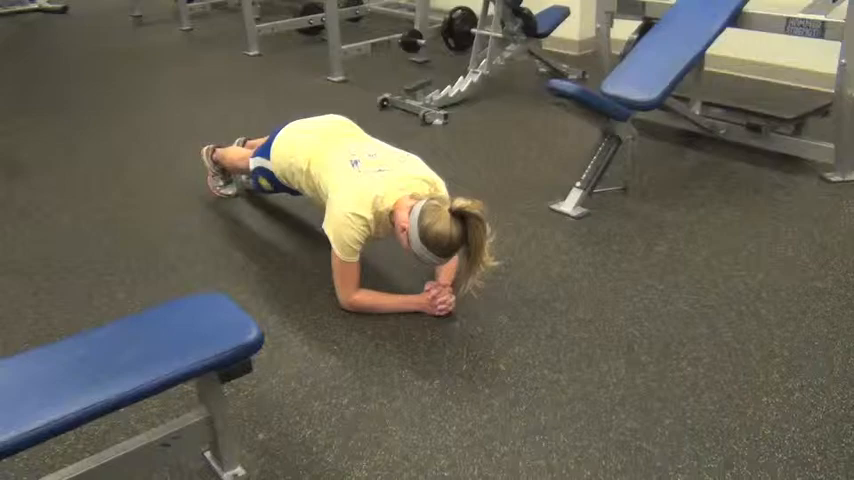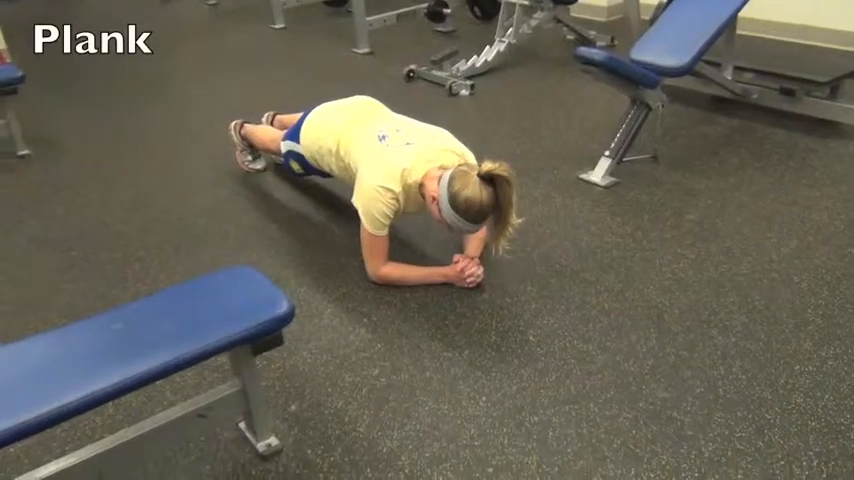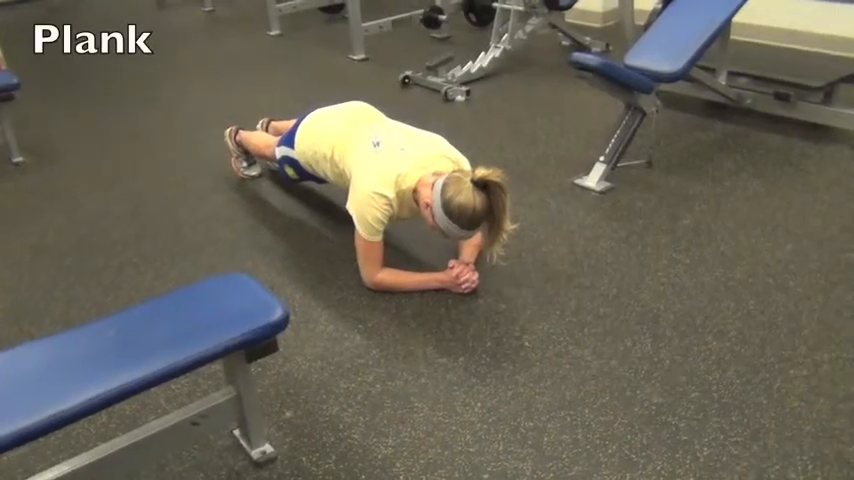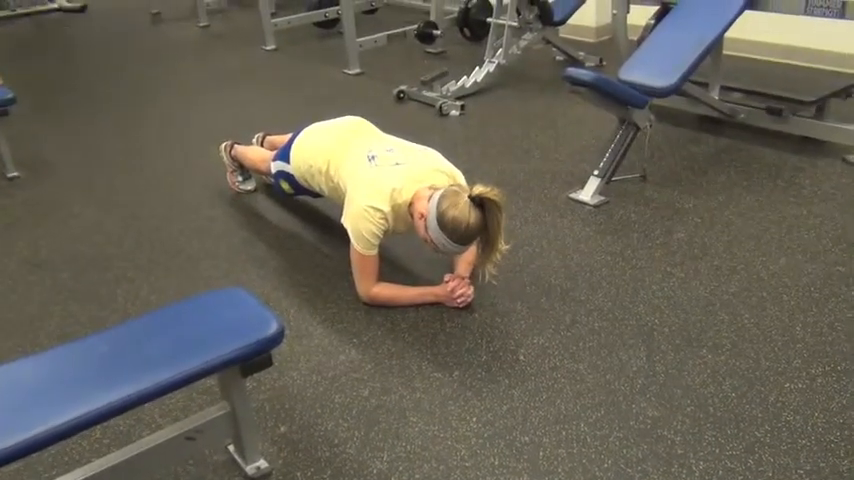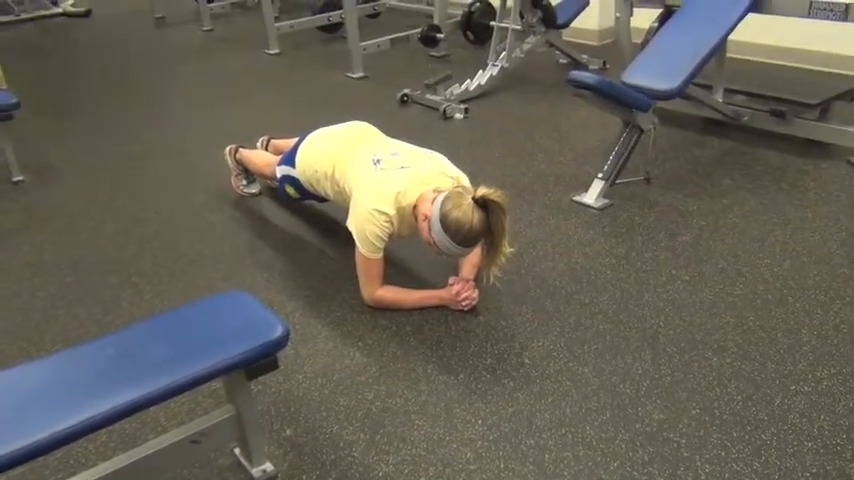
dt=1s
person 1, frame 1
left shoulder: (432, 189)
right shoulder: (354, 214)
left elbow: (449, 250)
right elbow: (349, 297)
left wrist: (443, 286)
right wrist: (421, 303)
left hip: (334, 131)
right hip: (289, 150)
right knee: (252, 165)
left ankle: (247, 145)
right ankle: (215, 157)
person 1, frame 2
left shoulder: (462, 162)
right shoulder: (383, 187)
left elbow: (478, 224)
right elbow: (377, 270)
left wrist: (471, 257)
right wrist: (448, 274)
left hip: (361, 112)
right hip: (318, 134)
right knee: (282, 146)
left ankle: (275, 120)
right ankle: (244, 132)
person 1, frame 3
left shoulder: (457, 168)
right shoulder: (377, 194)
left elbow: (472, 230)
right elbow: (372, 277)
left wrist: (466, 264)
right wrist: (444, 280)
left hip: (356, 118)
right hip: (313, 138)
right knee: (276, 152)
left ankle: (269, 126)
right ankle: (239, 138)
person 1, frame 4
left shoulder: (451, 182)
right shoulder: (372, 207)
left elbow: (468, 241)
right elbow: (367, 291)
left wrist: (462, 277)
right wrist: (439, 294)
left hip: (352, 132)
right hip: (309, 152)
right knee: (271, 166)
left ankle: (266, 141)
right ankle: (234, 153)
person 1, frame 5
left shoulder: (457, 186)
right shoulder: (378, 210)
left elbow: (472, 242)
right elbow: (372, 294)
left wrist: (467, 280)
right wrist: (444, 296)
left hip: (356, 138)
right hip: (314, 159)
right knee: (277, 171)
left ankle: (270, 144)
right ankle: (239, 156)
